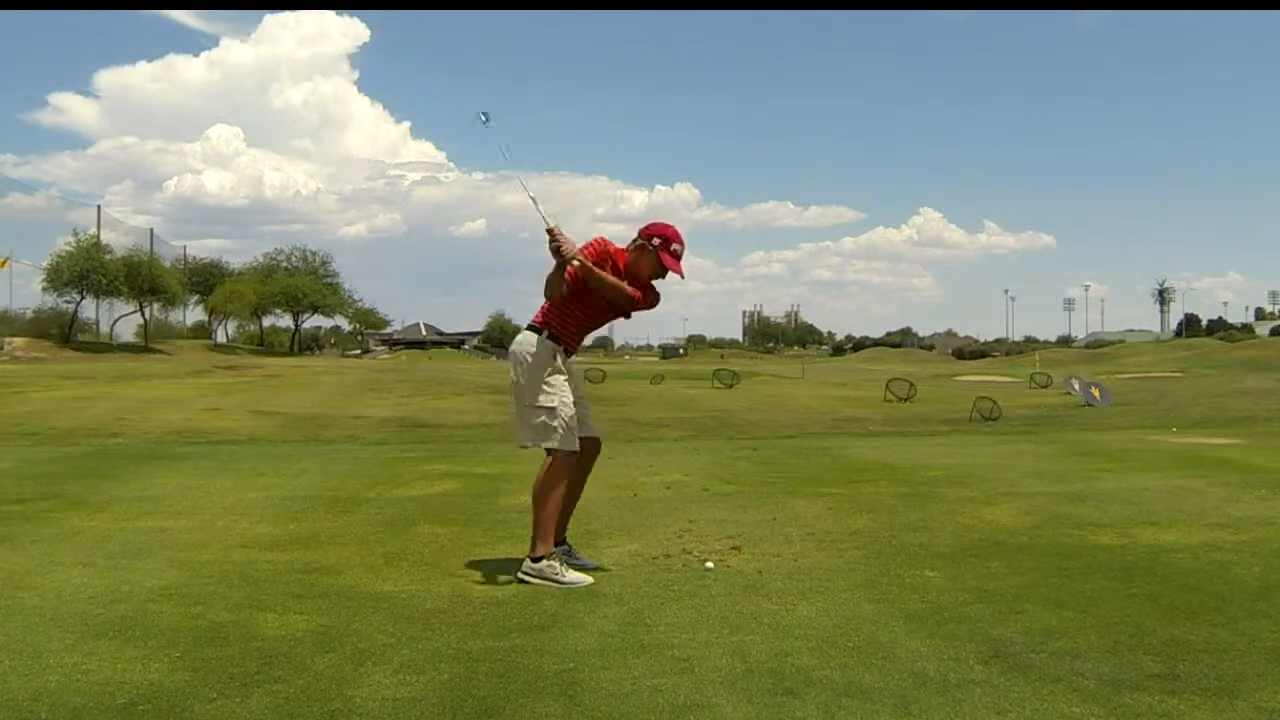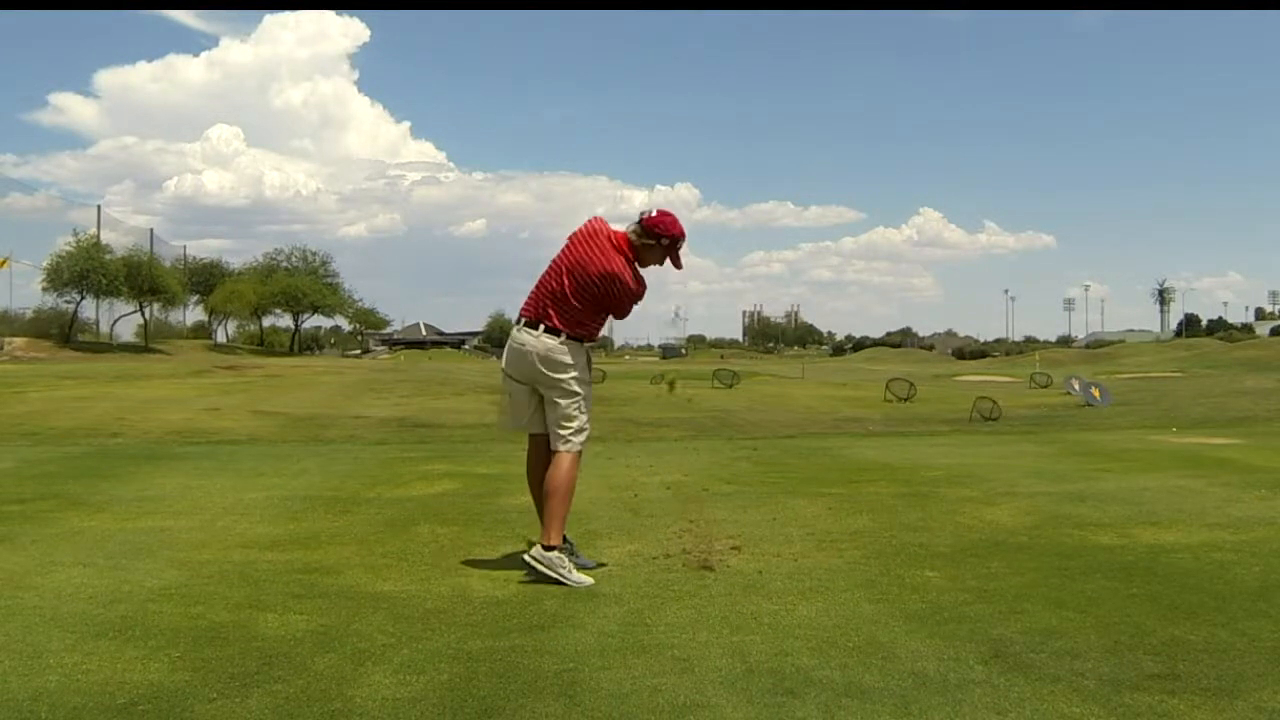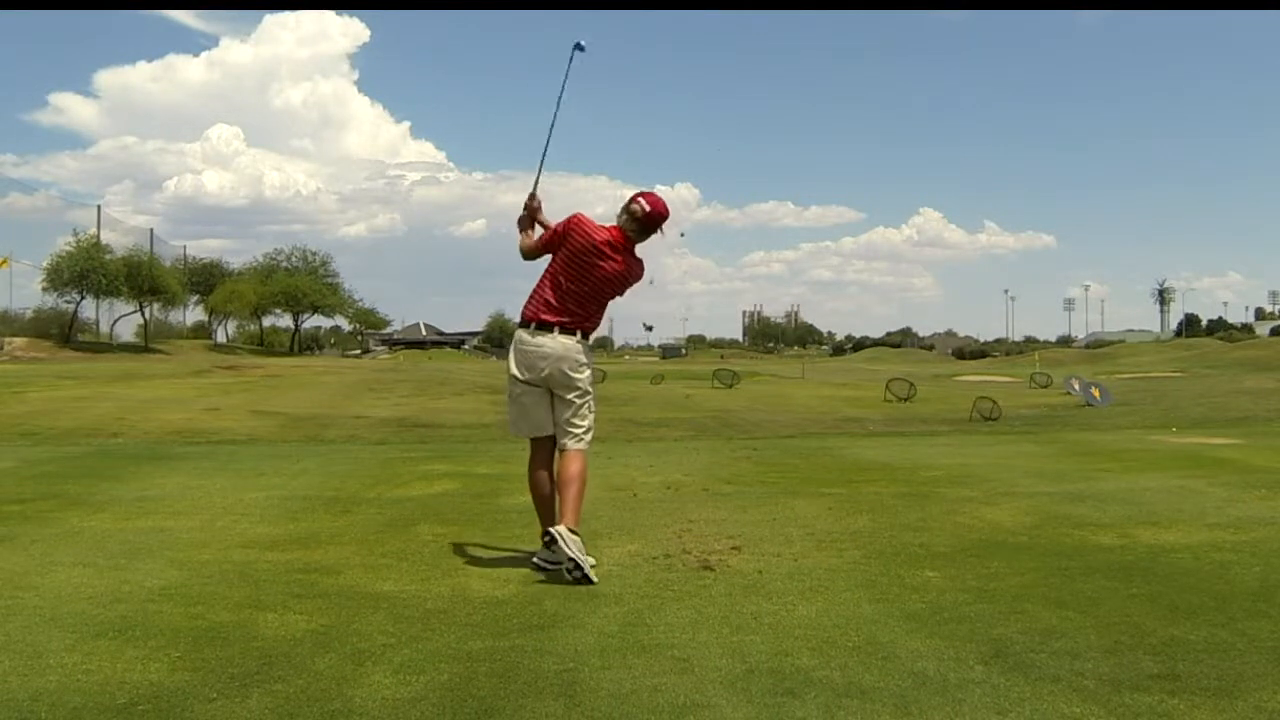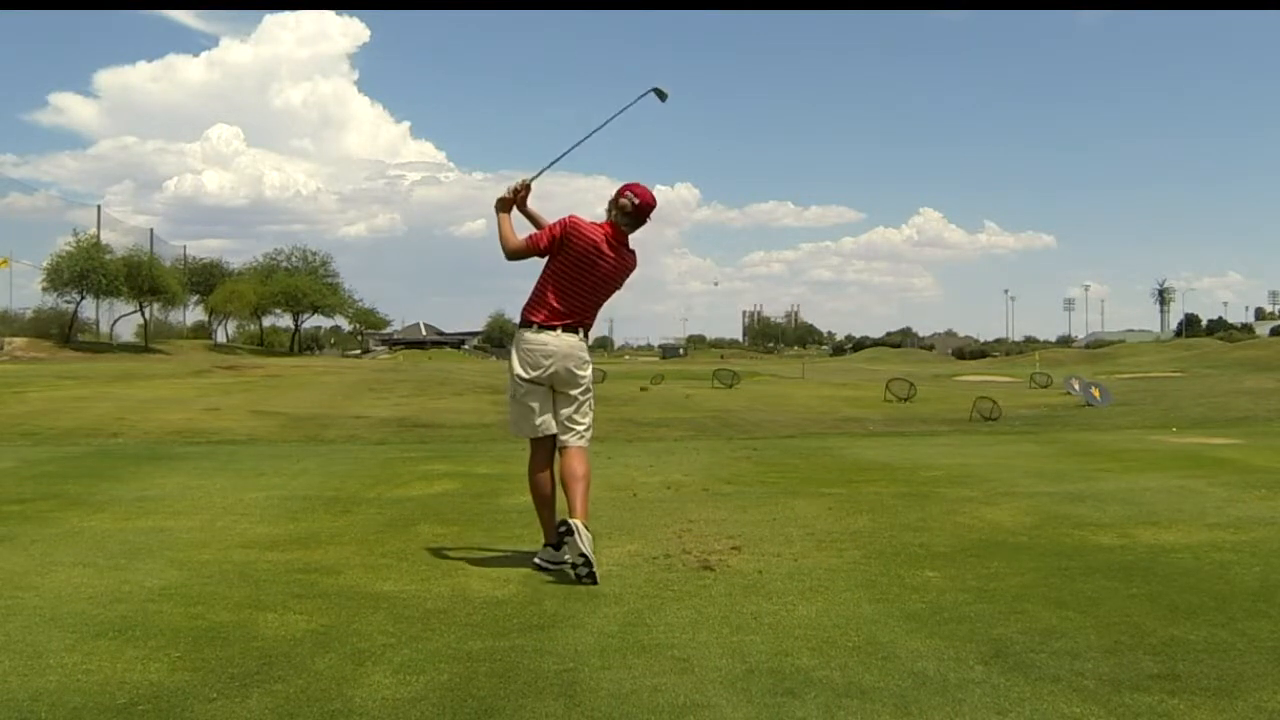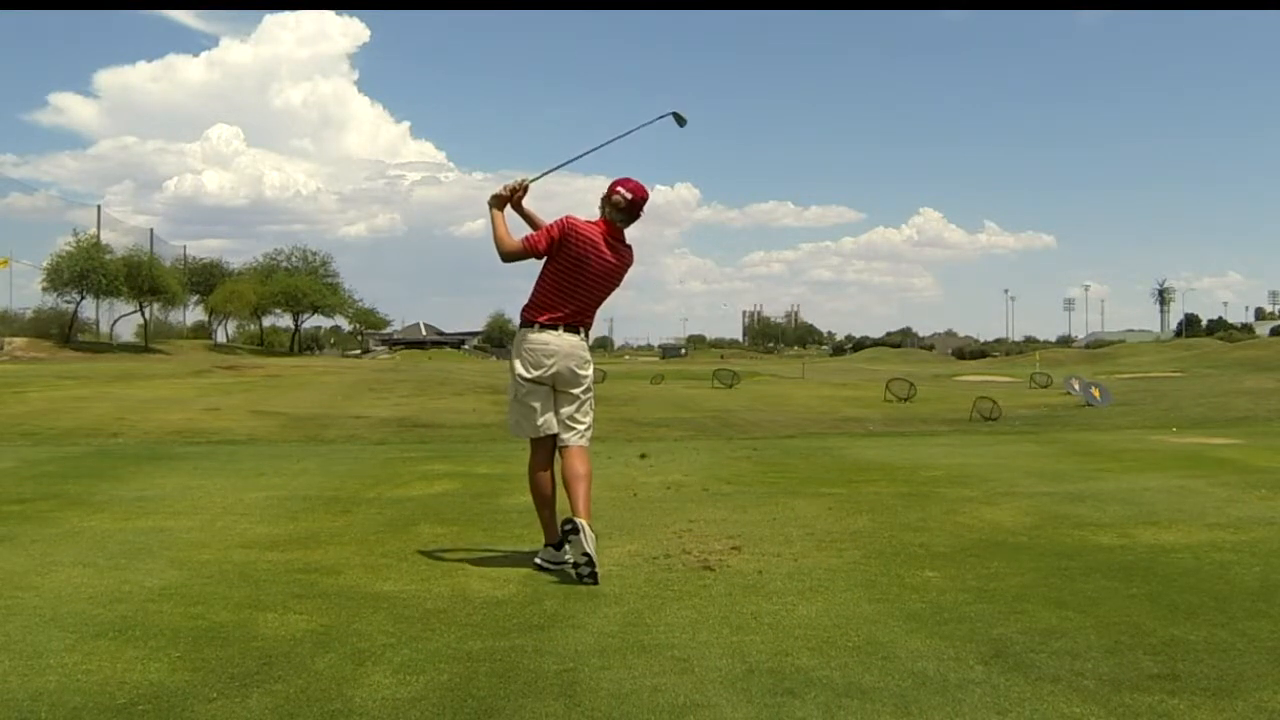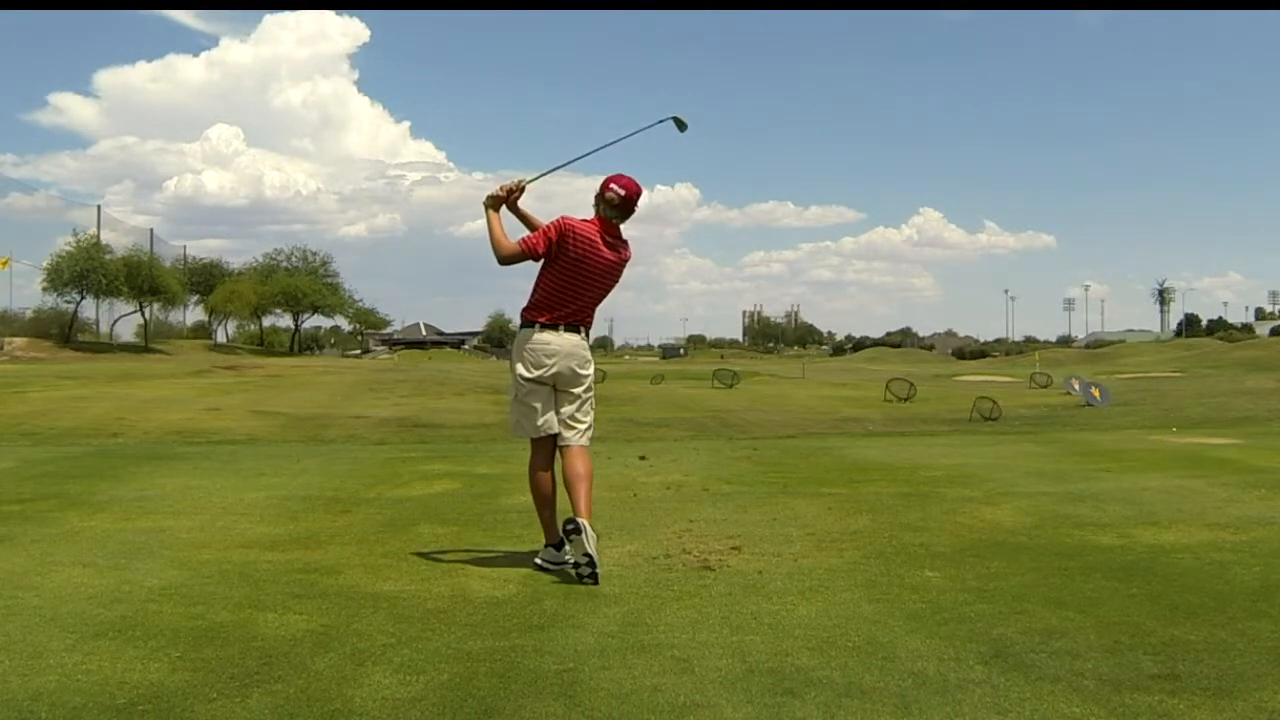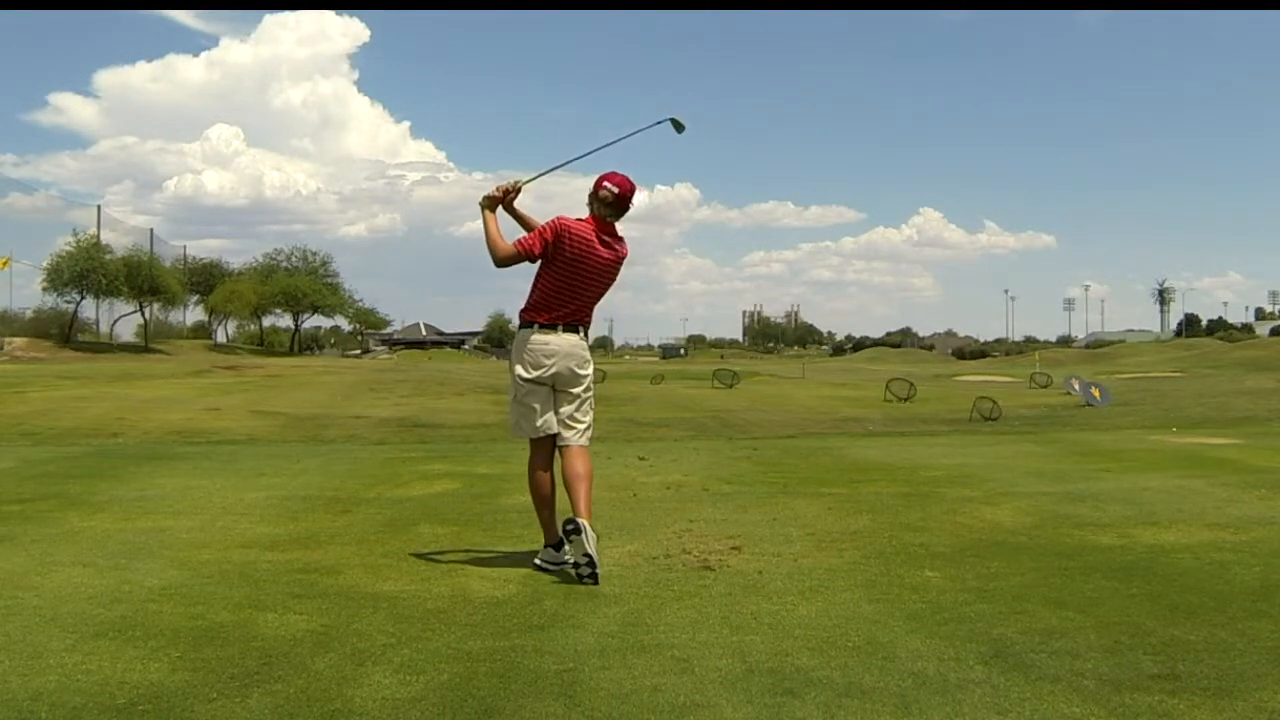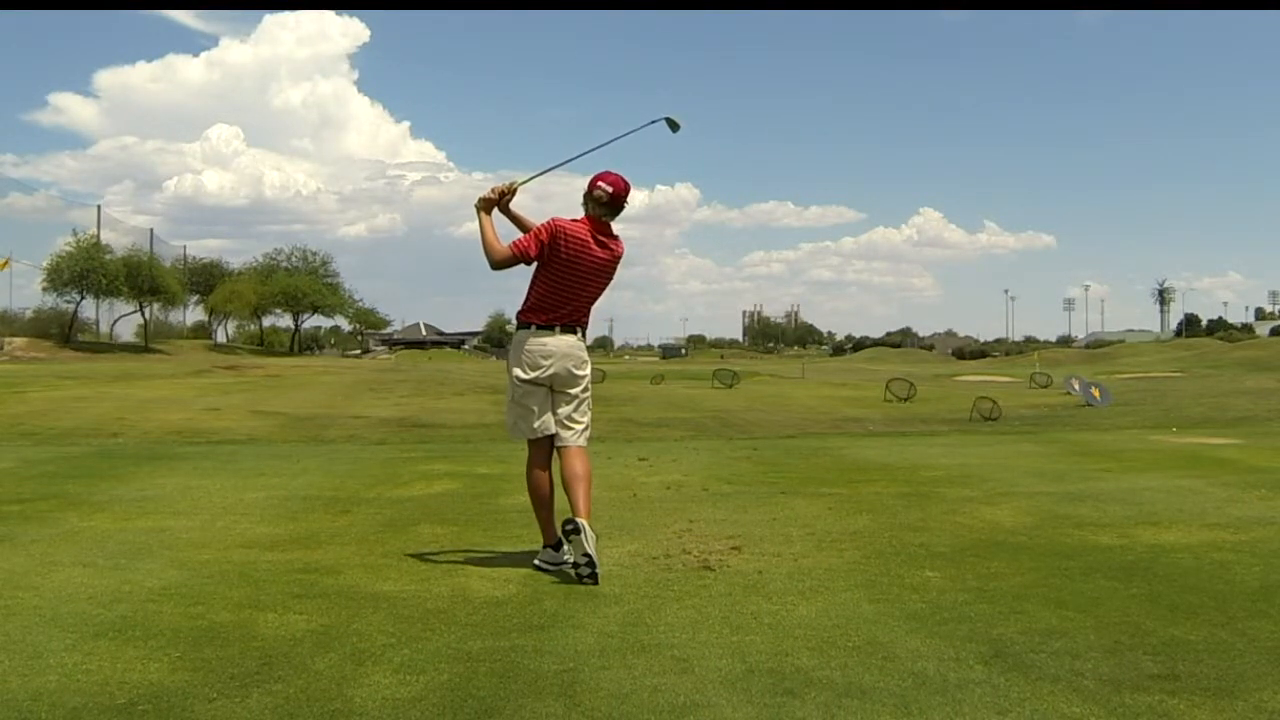
dt=0.3s
person 1, frame 1
left shoulder: (647, 296)
right shoulder: (601, 249)
left elbow: (616, 290)
right elbow: (553, 294)
left wrist: (580, 263)
right wrist: (565, 259)
left hip: (556, 356)
right hip: (540, 351)
left knee: (587, 446)
right knee: (563, 452)
left ankle: (554, 542)
right ankle: (540, 559)
person 1, frame 2
left shoulder: (594, 228)
right shoulder: (632, 285)
left hip: (521, 339)
right hip: (561, 351)
left knee: (539, 441)
right knee: (568, 447)
left ankle: (551, 538)
right ankle: (549, 547)
person 1, frame 3
left shoulder: (579, 225)
right shoulder: (633, 270)
left elbow: (528, 251)
left wrist: (528, 223)
right wrist: (542, 221)
left hip: (529, 341)
right hip: (571, 349)
left knee: (541, 445)
right knee: (574, 445)
left ankle: (550, 544)
right ankle: (565, 529)
person 1, frame 4
left shoulder: (576, 228)
right shoulder: (627, 262)
left elbow: (513, 250)
left wrist: (504, 211)
right wrist: (526, 210)
left hip: (532, 342)
right hip: (573, 348)
left knee: (541, 446)
right knee: (574, 443)
left ankle: (553, 545)
right ankle: (577, 523)
person 1, frame 5
left shoulder: (573, 227)
right shoulder: (624, 257)
left elbow: (508, 251)
left wrist: (498, 209)
right wrist: (521, 209)
left hip: (534, 342)
right hip: (575, 347)
left knee: (541, 445)
right knee: (575, 442)
left ankle: (553, 544)
right ankle: (580, 522)
person 1, frame 6
left shoulder: (570, 228)
right shoulder: (622, 253)
left elbow: (505, 254)
left wrist: (493, 210)
right wrist: (517, 209)
left hip: (535, 342)
right hip: (576, 347)
left knee: (542, 445)
right knee: (576, 442)
left ankle: (553, 545)
right ankle: (581, 522)
person 1, frame 7
left shoulder: (565, 228)
right shoulder: (619, 250)
left elbow: (502, 256)
left wrist: (490, 211)
right wrist: (513, 210)
left hip: (535, 342)
right hip: (574, 346)
left knee: (541, 446)
right knee: (575, 442)
left ankle: (553, 545)
right ankle: (581, 523)
person 1, frame 8
left shoulder: (561, 229)
right shoulder: (615, 250)
left elbow: (498, 258)
left wrist: (485, 213)
right wrist: (508, 211)
left hip: (533, 344)
right hip: (572, 347)
left knee: (540, 446)
right knee: (574, 443)
left ankle: (552, 546)
right ankle: (580, 524)
